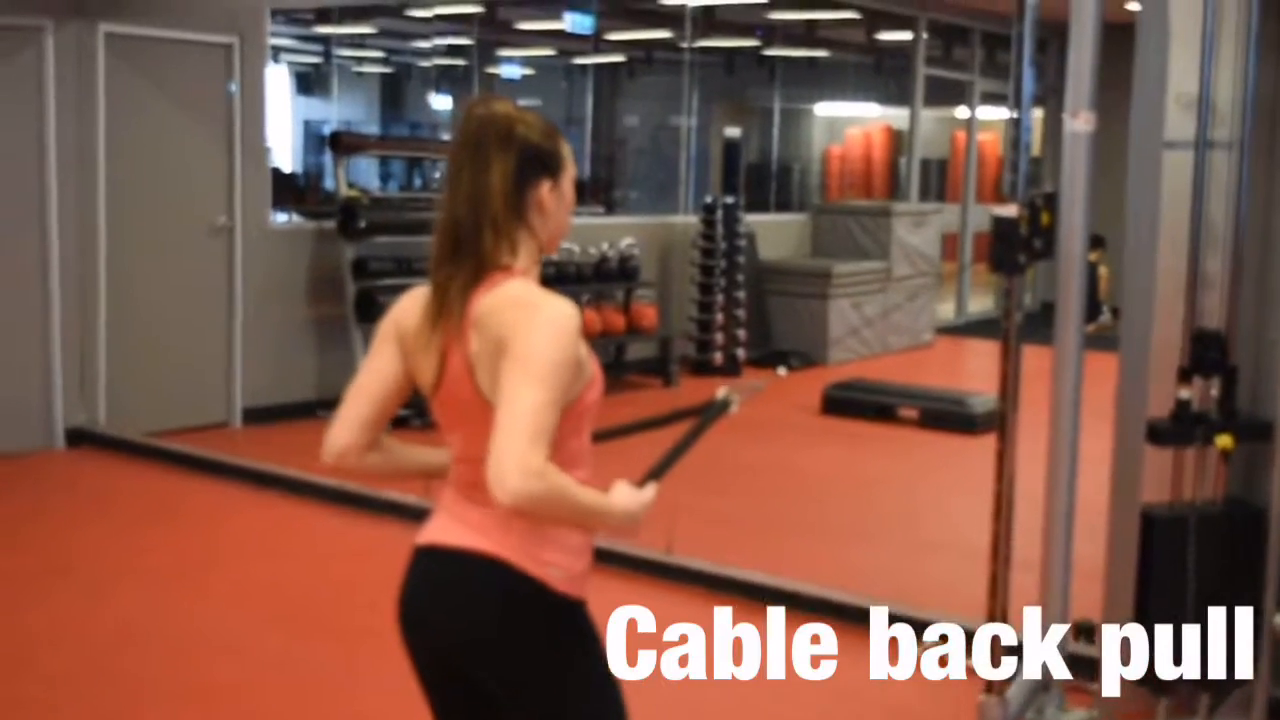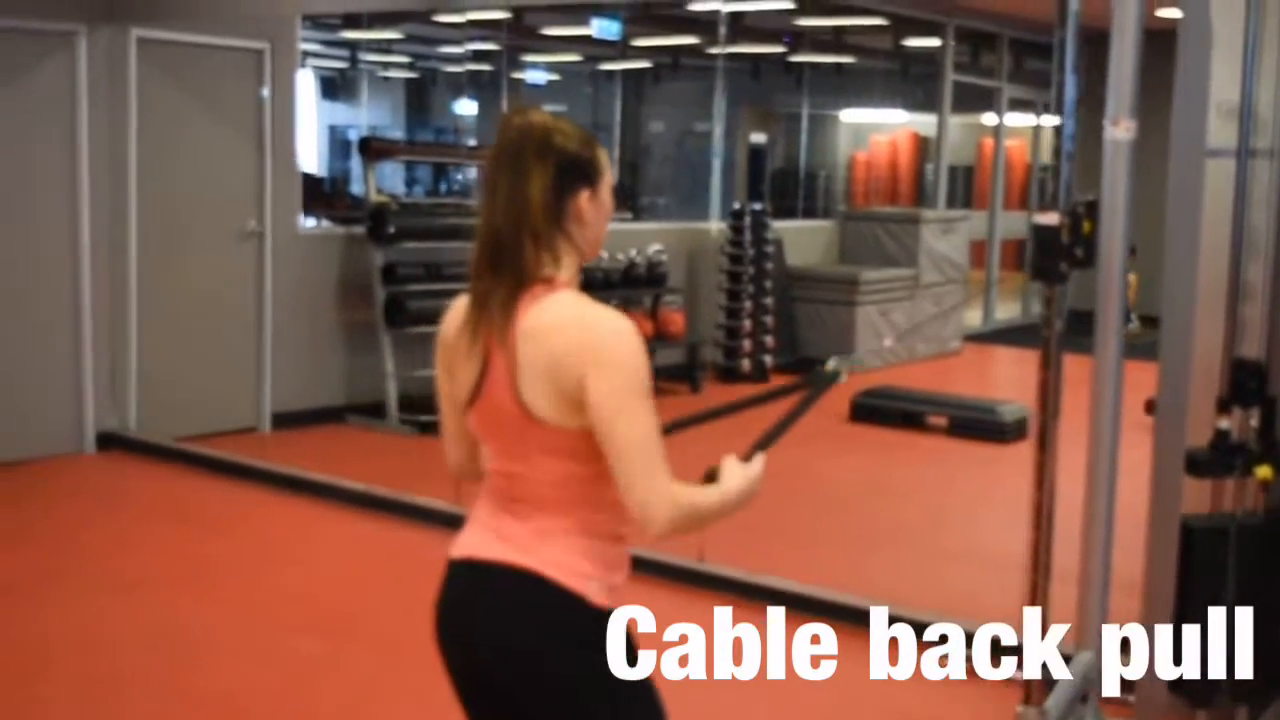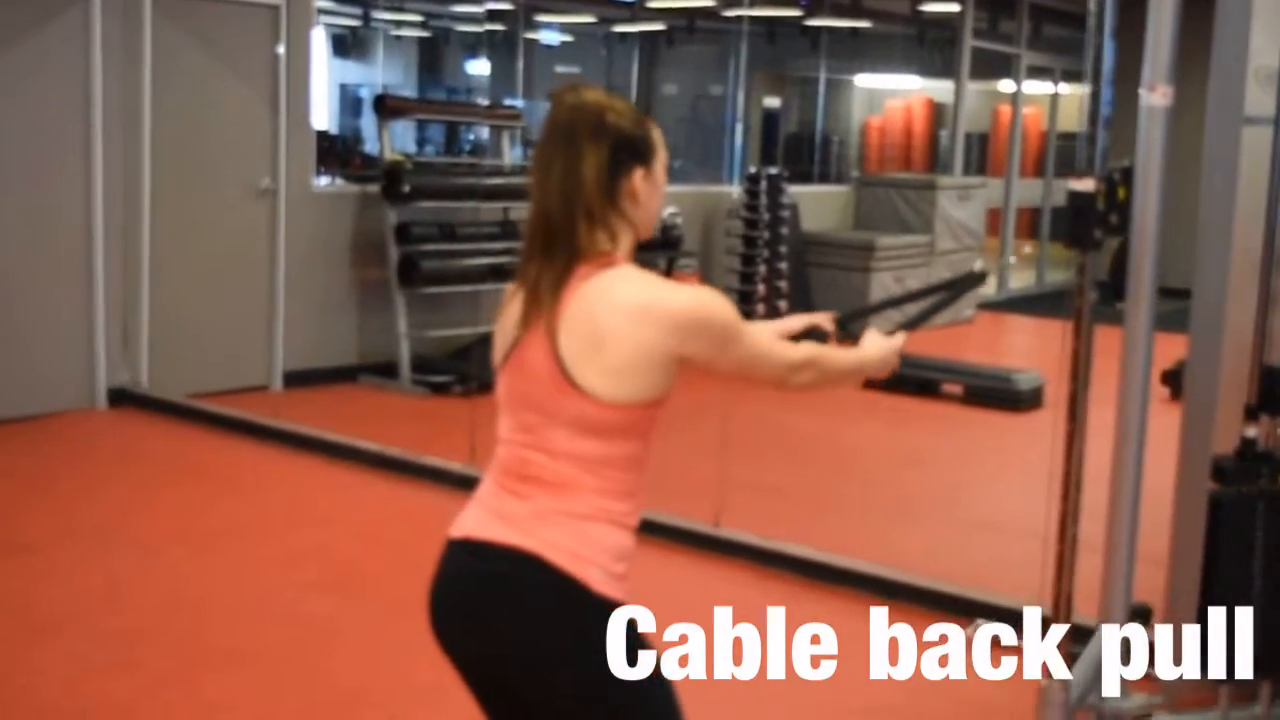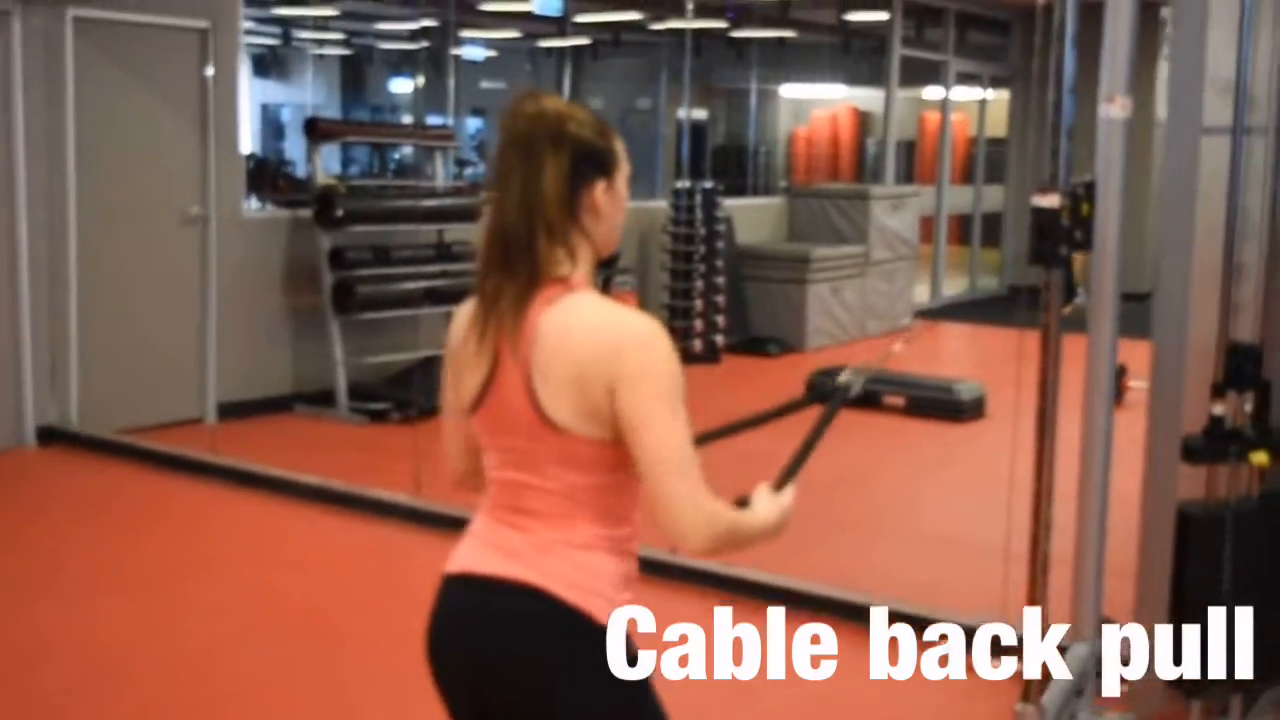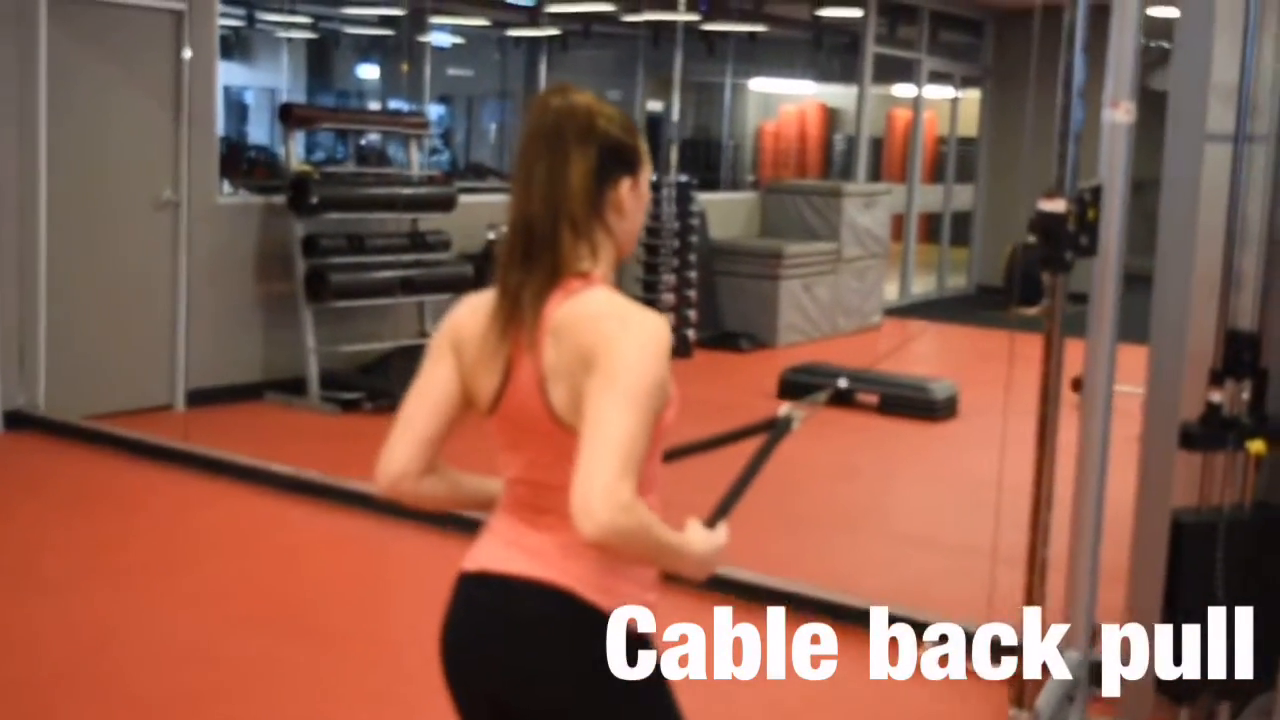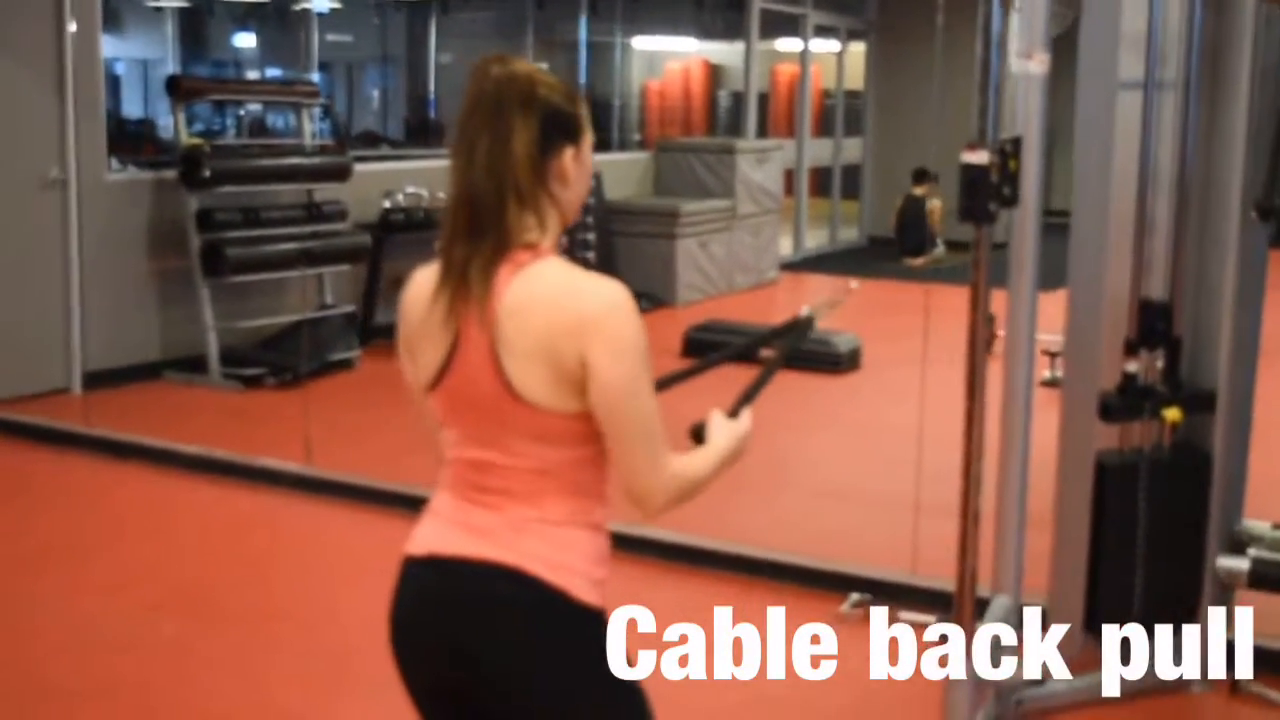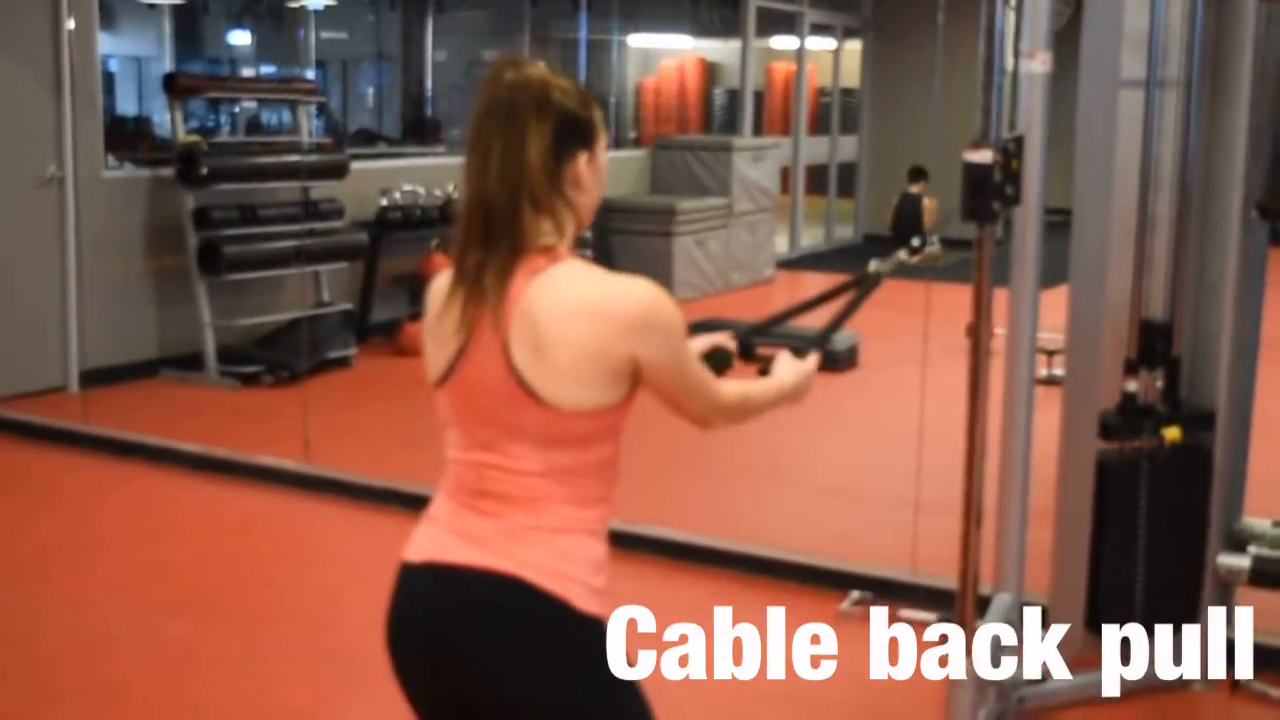
dt=0.7s
person 1, frame 1
left shoulder: (416, 311)
right shoulder: (543, 316)
left elbow: (345, 448)
right elbow: (520, 482)
right wrist: (617, 510)
left hip: (431, 587)
right hip: (519, 599)
person 1, frame 2
left shoulder: (462, 322)
right shoulder: (598, 332)
right elbow: (657, 511)
right wrist: (733, 489)
left hip: (465, 602)
right hip: (555, 613)
person 1, frame 3
left shoulder: (527, 294)
right shoulder: (668, 307)
right elbow: (792, 369)
left wrist: (772, 327)
right wrist: (868, 358)
left hip: (465, 580)
right hip: (557, 597)
person 1, frame 4
left shoulder: (472, 323)
right shoulder: (624, 336)
right elbow: (694, 529)
right wrist: (764, 516)
left hip: (460, 615)
right hip: (561, 632)
person 1, frame 5
left shoulder: (473, 319)
right shoulder: (629, 329)
left elbow: (399, 474)
right elbow: (602, 514)
right wrist: (692, 552)
left hip: (476, 619)
right hip: (576, 633)
person 1, frame 6
left shoulder: (424, 293)
right shoulder: (593, 304)
right elbow: (652, 490)
right wrist: (722, 445)
left hip: (424, 599)
right hip: (536, 612)
person 1, frame 7
left shoulder: (446, 294)
right shoulder: (623, 304)
right elbow: (708, 410)
left wrist: (670, 357)
right wrist: (781, 386)
left hip: (421, 602)
right hip: (534, 617)
